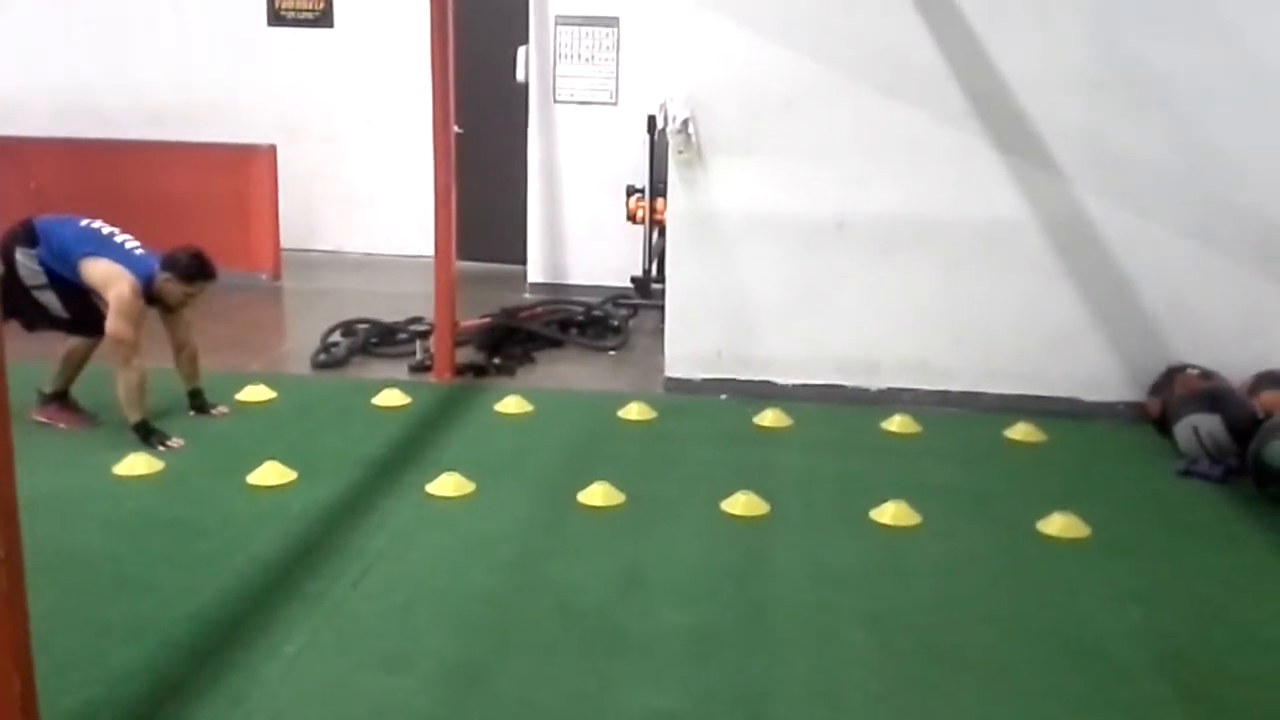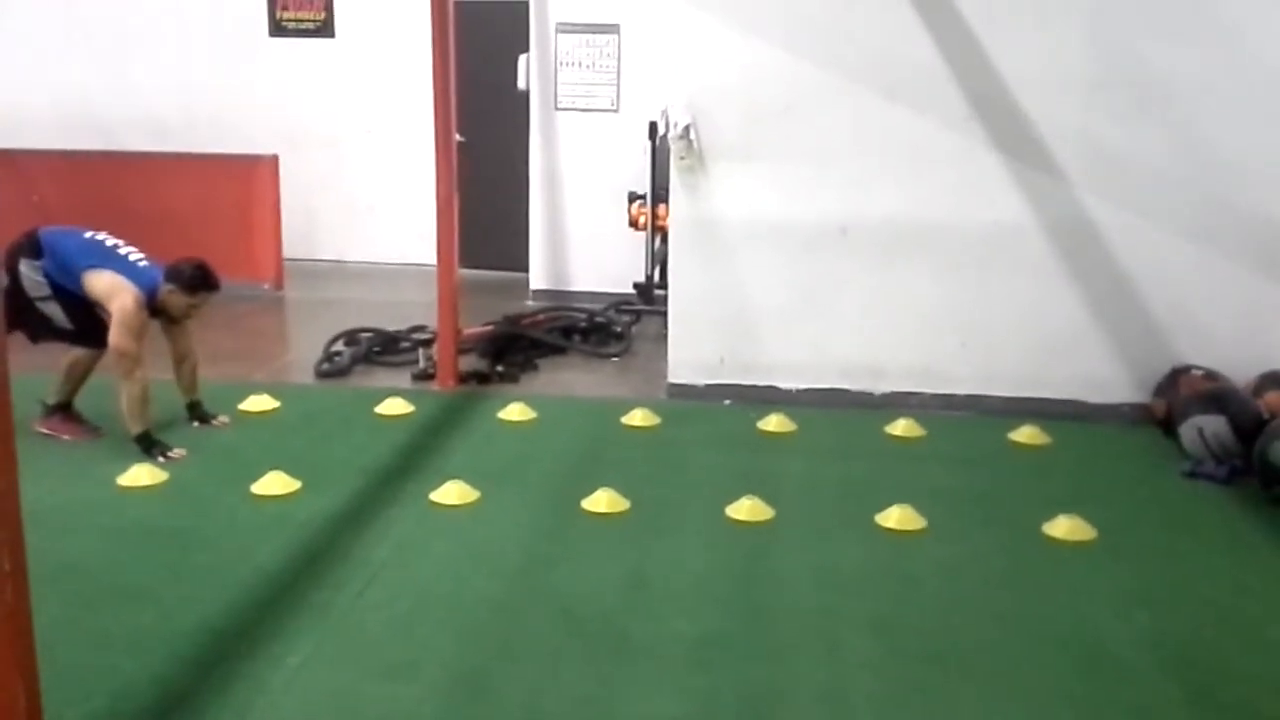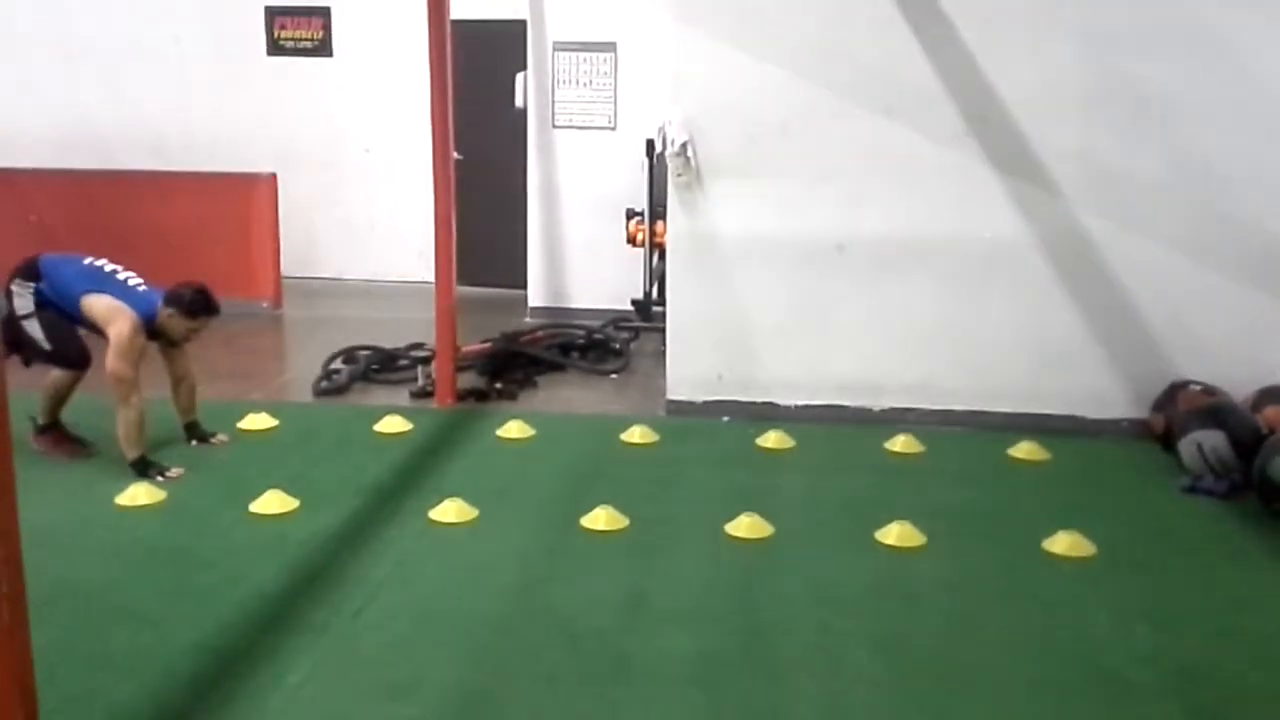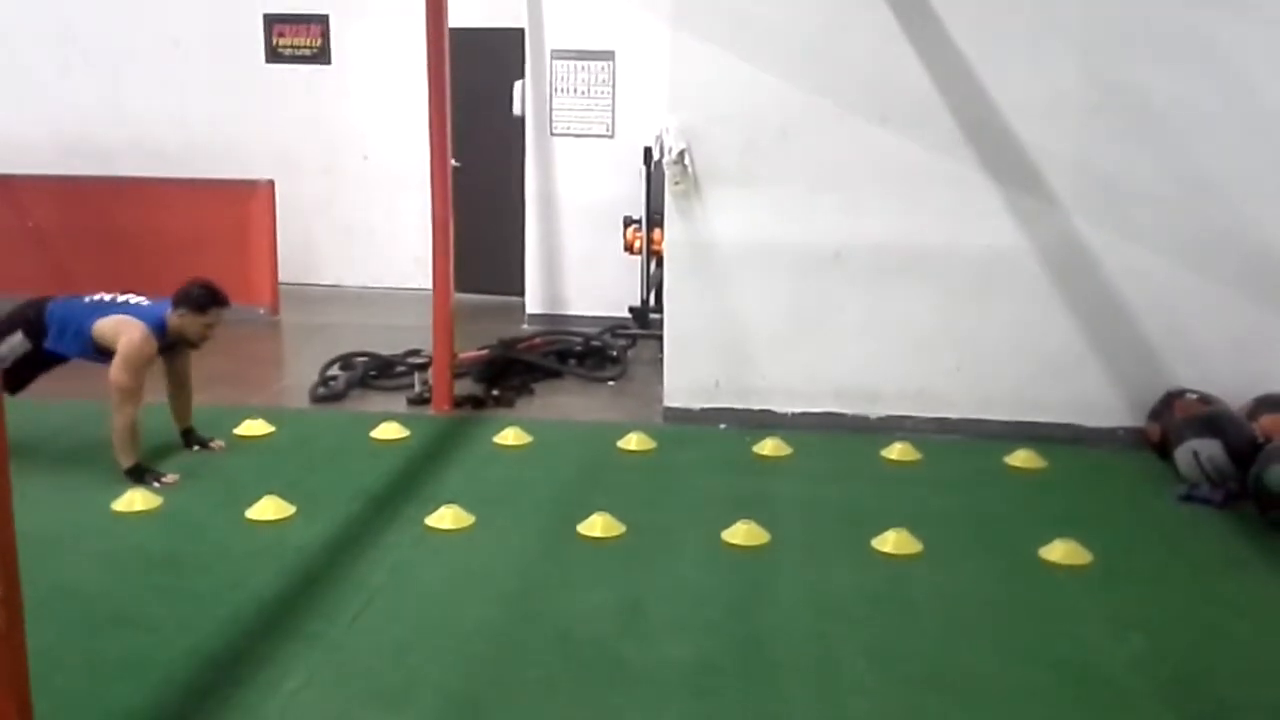
dt=0.5s
person 1, frame 1
left shoulder: (165, 278)
right shoulder: (127, 290)
left elbow: (184, 345)
right elbow: (127, 363)
left wrist: (197, 397)
right wrist: (143, 429)
left hip: (56, 243)
right hip: (27, 247)
right knee: (89, 329)
right ankle: (52, 401)
person 1, frame 2
left shoulder: (169, 290)
right shoulder: (131, 303)
left elbow: (184, 356)
right elbow: (130, 375)
left wrist: (195, 408)
right wrist: (145, 441)
left hip: (61, 255)
right hip: (32, 258)
right knee: (93, 341)
right ankle: (55, 413)
person 1, frame 3
left shoulder: (168, 311)
right shoulder: (129, 327)
left elbow: (182, 377)
right elbow: (128, 399)
left wrist: (193, 427)
right wrist: (140, 463)
left hip: (62, 282)
right hip: (31, 284)
right knee: (72, 359)
right ankle: (46, 428)
person 1, frame 4
left shoulder: (176, 322)
right shoulder: (140, 338)
left elbow: (179, 384)
right elbow: (124, 409)
left wrist: (188, 433)
right wrist: (134, 470)
left hip: (60, 328)
right hip: (39, 327)
